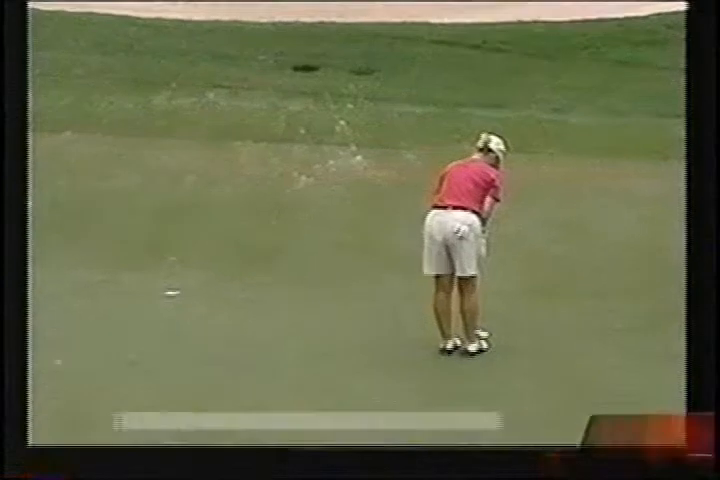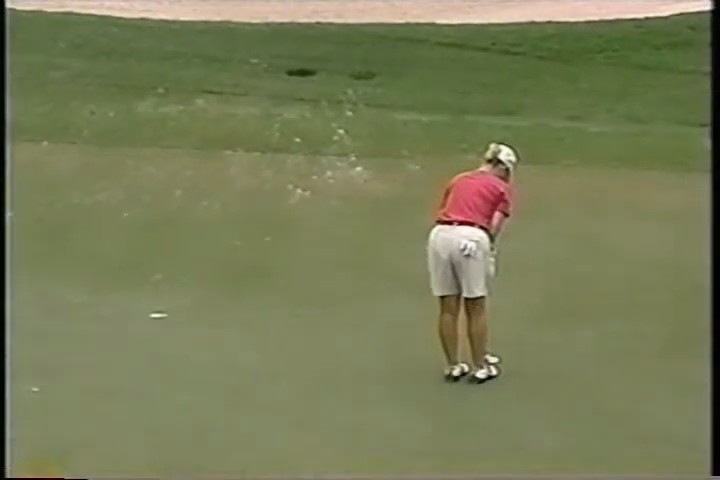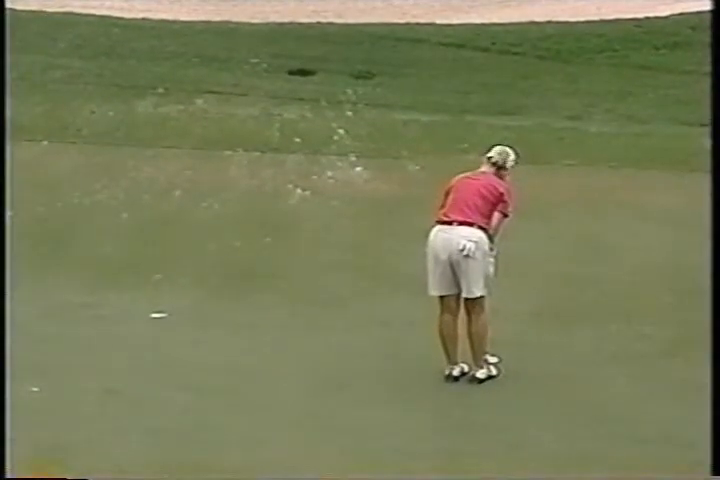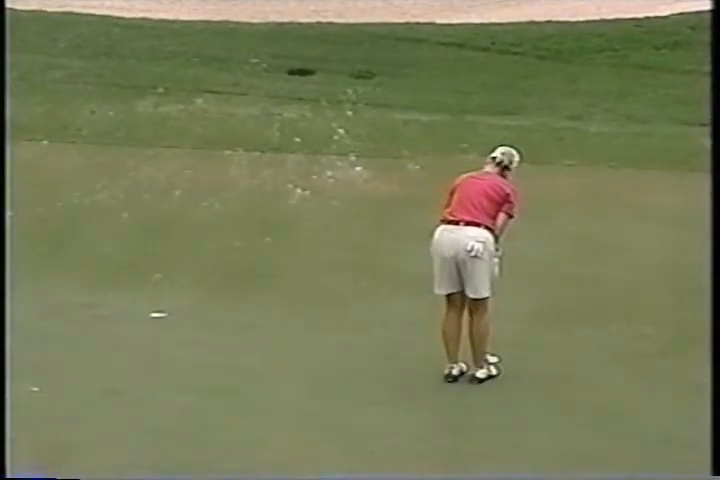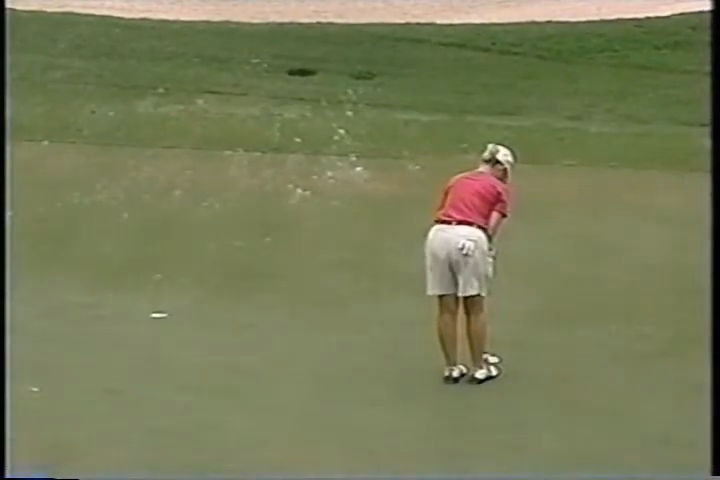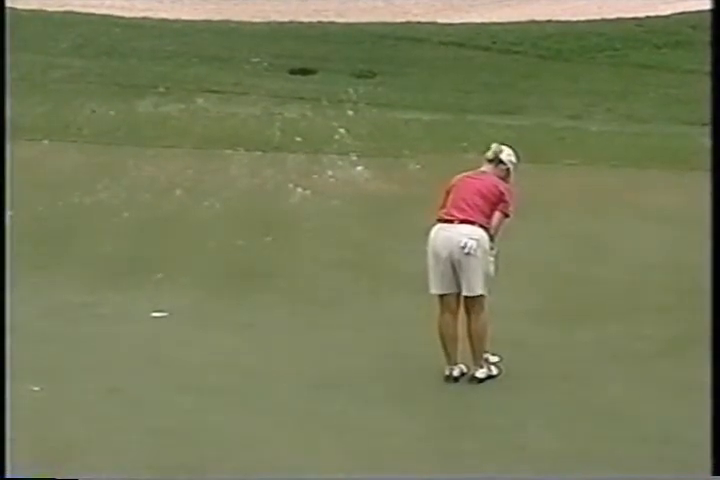
dt=0.5s
person 1, frame 1
left shoulder: (451, 167)
right shoulder: (493, 175)
right elbow: (486, 211)
right wrist: (480, 231)
left hip: (436, 219)
right hip: (464, 223)
left knee: (442, 287)
right knee: (468, 287)
left ankle: (447, 340)
right ankle: (472, 341)
person 1, frame 2
left shoulder: (457, 180)
right shoulder: (502, 188)
right elbow: (494, 227)
right wrist: (488, 247)
left hip: (440, 235)
right hip: (471, 239)
left knee: (448, 308)
right knee: (476, 309)
left ankle: (453, 366)
right ankle: (480, 368)
person 1, frame 3
left shoulder: (457, 180)
right shoulder: (502, 189)
right elbow: (493, 227)
right wrist: (488, 249)
left hip: (440, 236)
right hip: (470, 239)
left knee: (448, 308)
right knee: (476, 309)
left ankle: (453, 366)
right ankle: (480, 367)
person 1, frame 4
left shoulder: (462, 180)
right shoulder: (508, 190)
right elbow: (498, 228)
right wrist: (493, 248)
left hip: (445, 235)
right hip: (475, 239)
left knee: (453, 307)
right knee: (478, 309)
left ankle: (452, 366)
right ankle: (480, 367)
person 1, frame 5
left shoulder: (456, 180)
right shoulder: (500, 189)
right elbow: (492, 227)
right wrist: (486, 250)
left hip: (438, 236)
right hip: (469, 238)
left knee: (446, 309)
right knee: (475, 310)
left ankle: (452, 368)
right ankle: (480, 368)
person 1, frame 6
left shoulder: (458, 179)
right shoulder: (502, 188)
right elbow: (494, 227)
right wrist: (489, 248)
left hip: (440, 234)
right hip: (470, 238)
left knee: (447, 308)
right knee: (475, 309)
left ankle: (452, 367)
right ankle: (480, 367)
